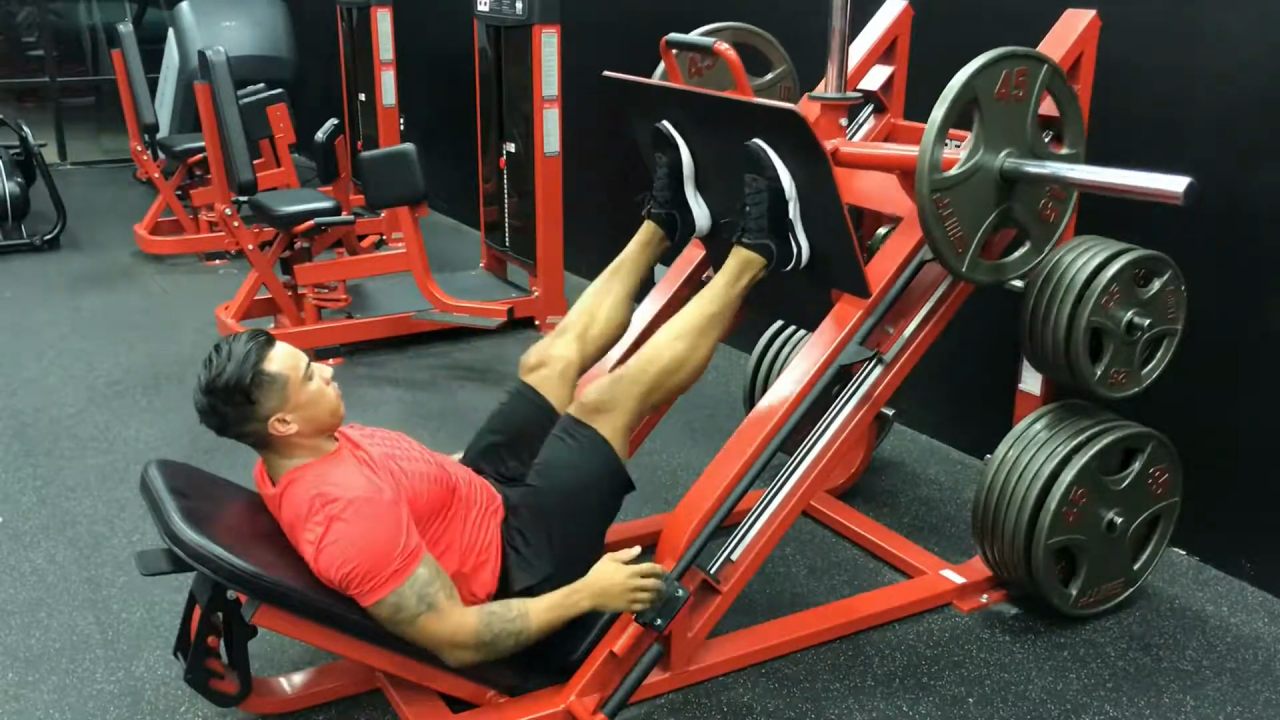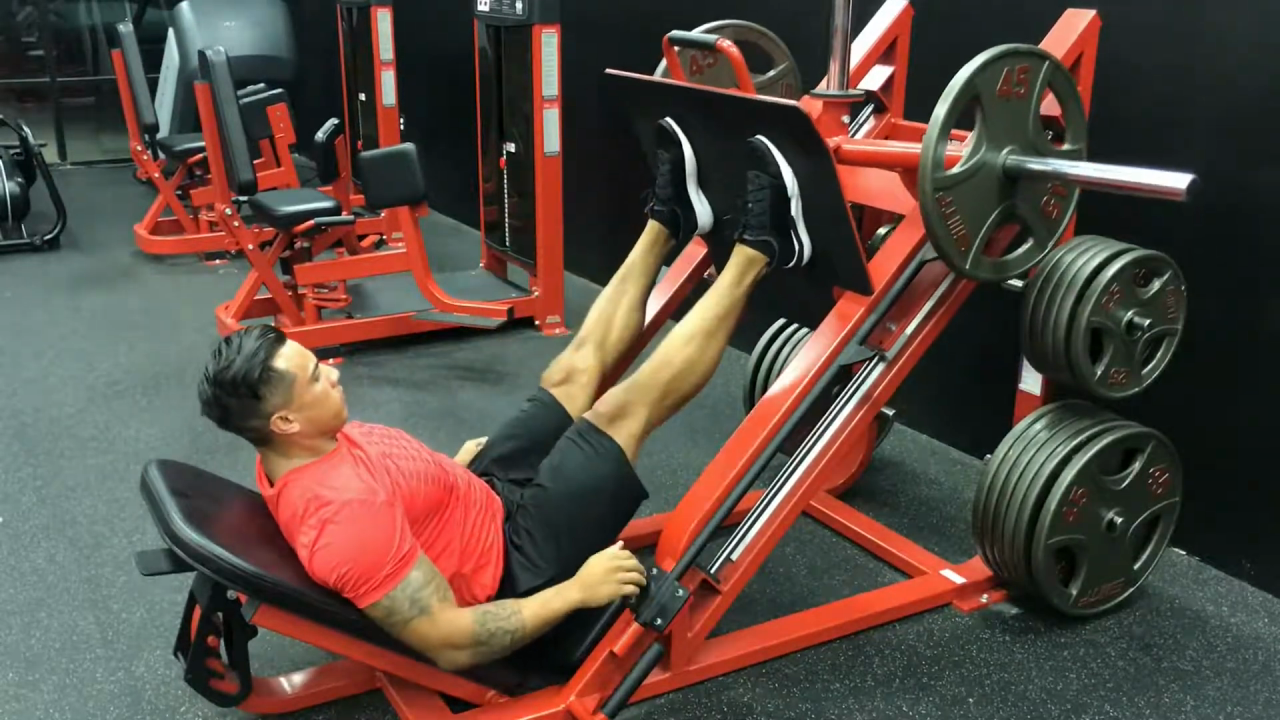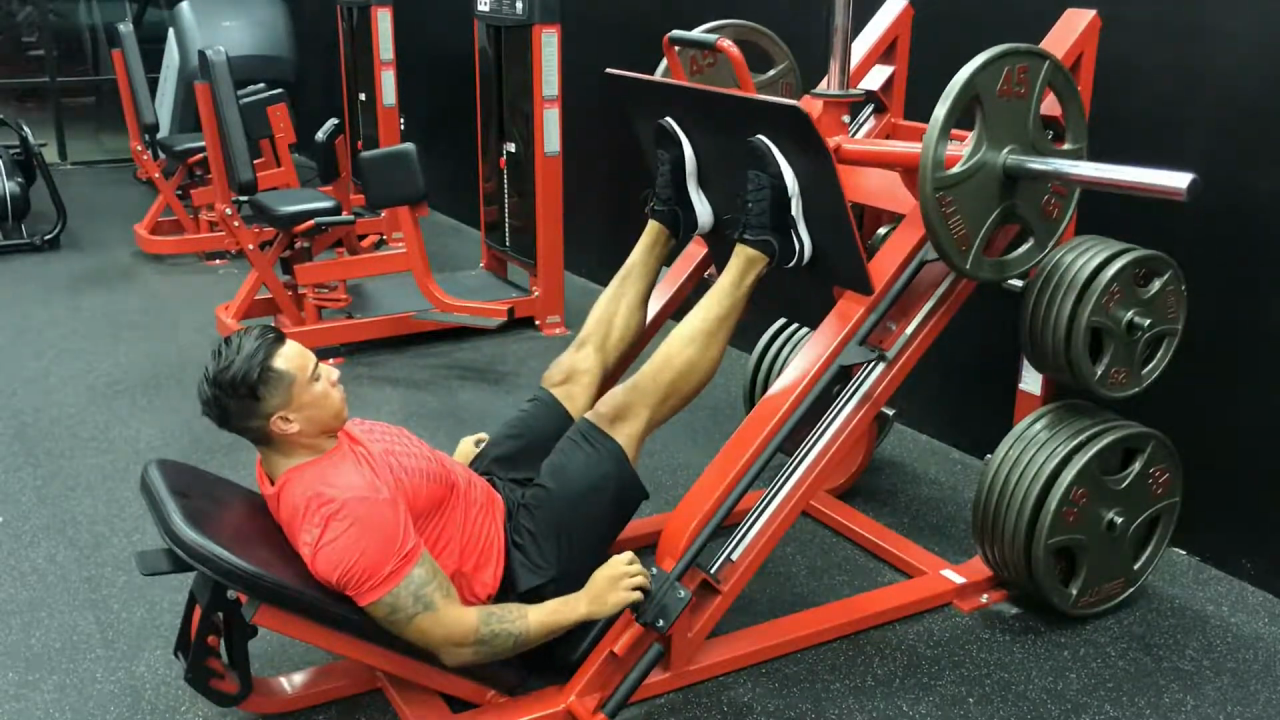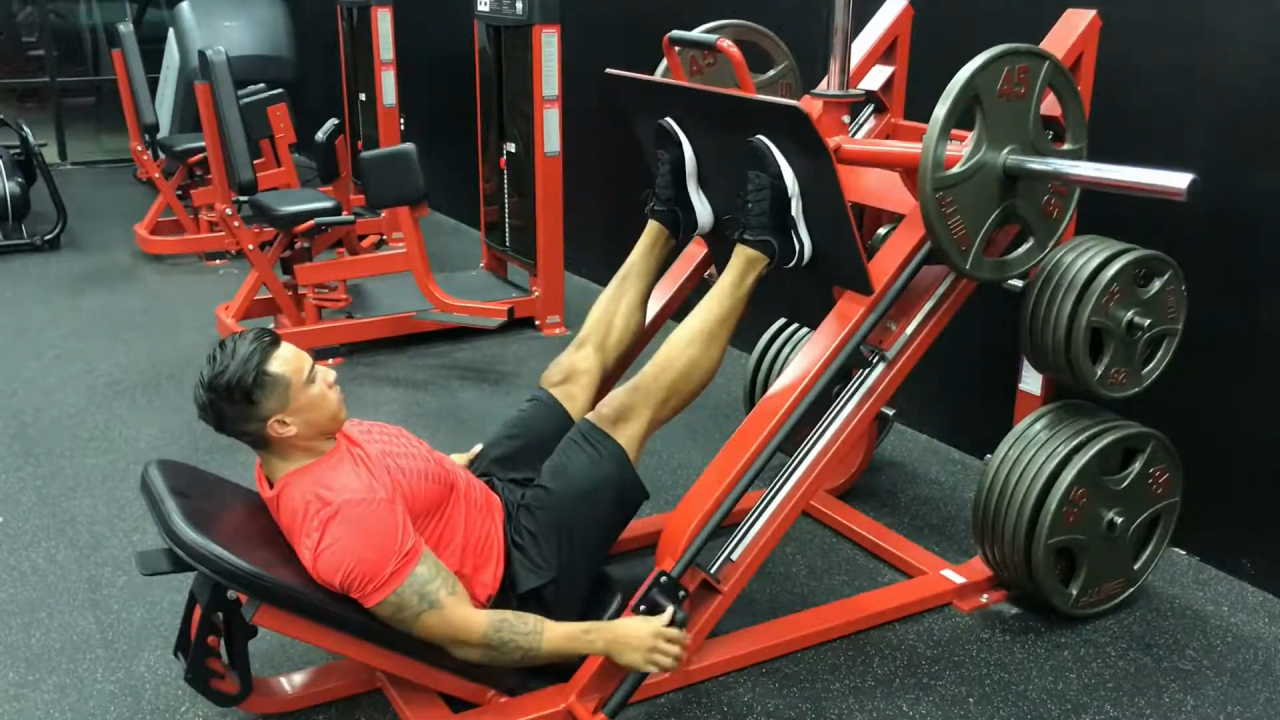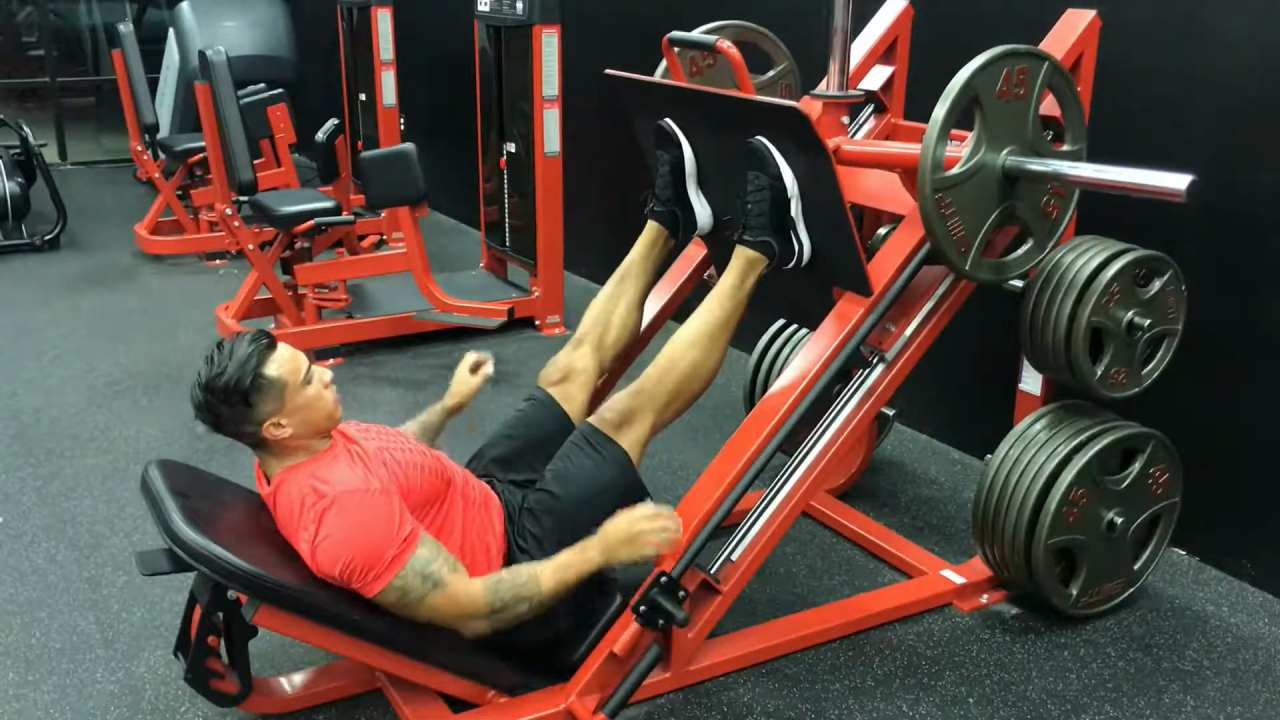
dt=0.3s
person 1, frame 1
left shoulder: (296, 461)
right shoulder: (346, 516)
right elbow: (459, 643)
left wrist: (450, 471)
right wrist: (590, 593)
left hip: (485, 503)
right hip: (523, 570)
left knee: (551, 360)
right knee: (605, 400)
left ankle: (663, 223)
right ankle: (753, 258)
person 1, frame 2
left shoulder: (296, 455)
right shoulder: (342, 519)
right elbow: (451, 646)
left wrist: (454, 468)
right wrist: (578, 590)
left hip: (487, 500)
right hip: (521, 566)
left knee: (575, 371)
right knee: (622, 408)
left ankle: (667, 221)
right ankle: (756, 253)
person 1, frame 3
left shoulder: (299, 454)
right shoulder: (344, 515)
right elbow: (455, 641)
left wrist: (451, 466)
right wrist: (585, 602)
left hip: (487, 500)
right hip: (523, 570)
left knee: (575, 372)
right knee: (622, 409)
left ankle: (667, 222)
right ankle: (756, 253)
person 1, frame 4
left shoulder: (298, 455)
right shoulder: (344, 518)
right elbow: (465, 637)
left wrist: (444, 466)
right wrist: (607, 637)
left hip: (487, 499)
right hip: (523, 571)
left knee: (574, 370)
right knee: (625, 408)
left ankle: (667, 221)
right ankle: (758, 251)
person 1, frame 5
left shoulder: (298, 455)
right shoulder: (340, 512)
right elbow: (470, 611)
left wrist: (446, 407)
right wrist: (602, 549)
left hip: (486, 502)
right hip: (516, 553)
left knee: (570, 370)
right knee: (626, 413)
left ankle: (667, 223)
right ankle: (756, 254)
